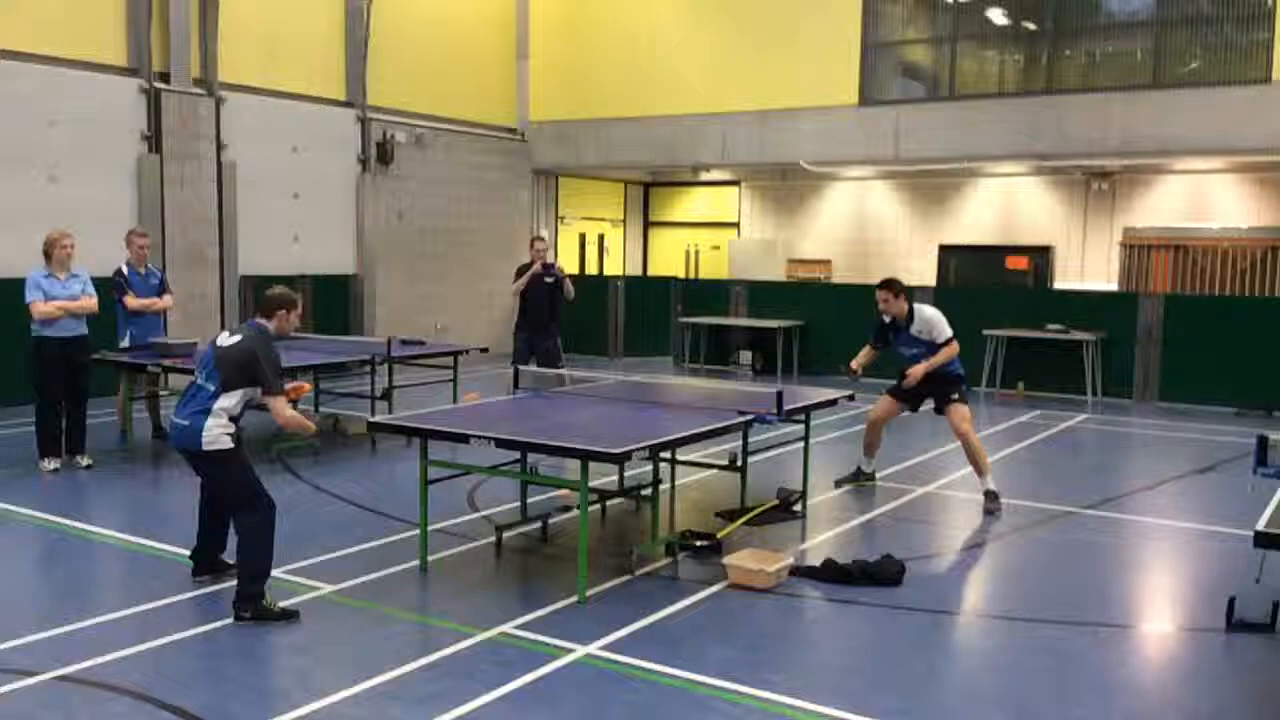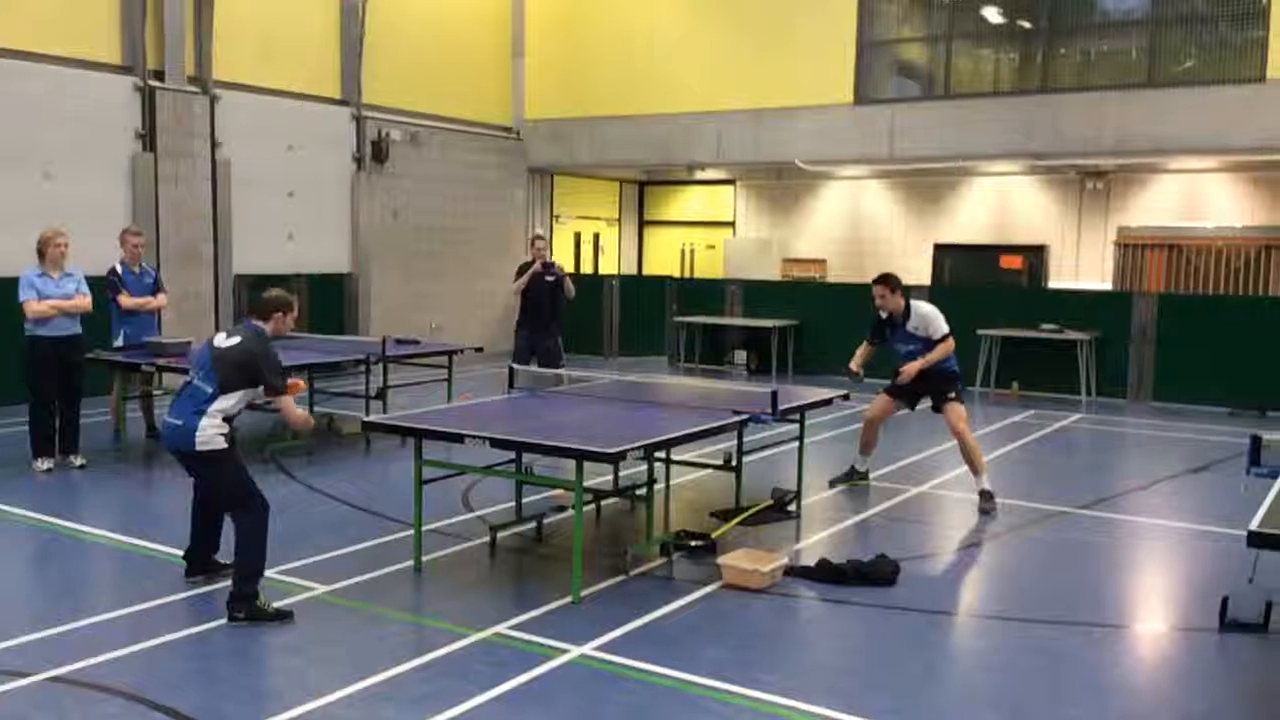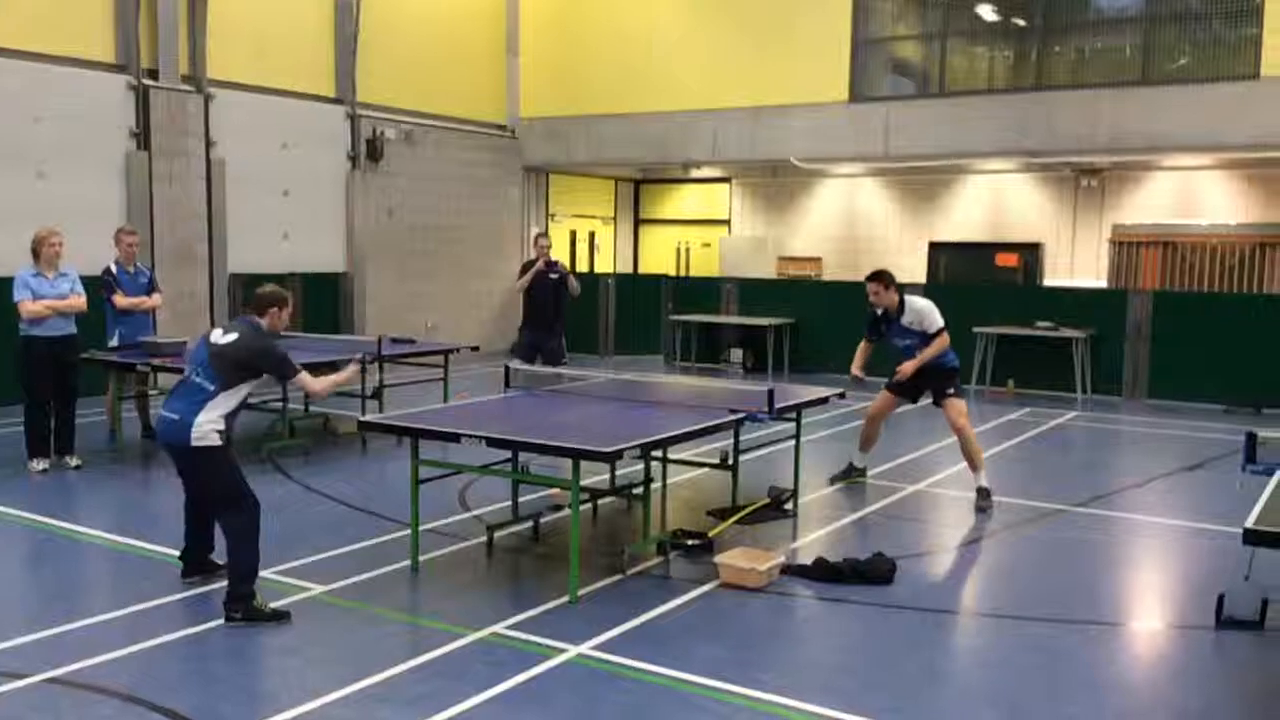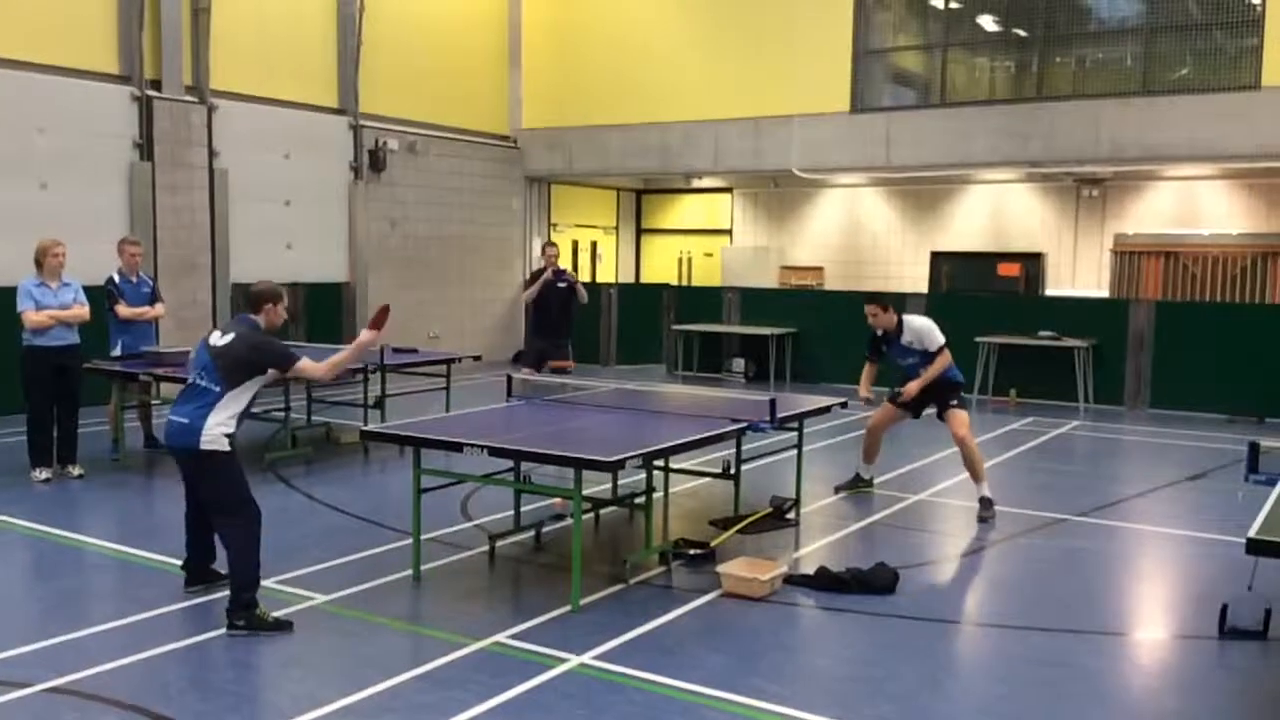
dt=0.1s
person 1, frame 1
left shoulder: (231, 335)
right shoulder: (262, 349)
right elbow: (282, 417)
left wrist: (275, 391)
right wrist: (308, 427)
left hip: (183, 428)
right hip: (208, 436)
left knee: (218, 490)
right knee: (257, 509)
left ankle: (206, 562)
right ankle: (250, 602)
person 1, frame 2
left shoulder: (227, 336)
right shoulder: (260, 351)
right elbow: (292, 415)
left wrist: (270, 391)
right wrist: (310, 421)
left hip: (175, 427)
right hip: (201, 436)
left knee: (211, 491)
right knee: (251, 509)
left ankle: (200, 562)
right ankle: (244, 602)
person 1, frame 3
left shoulder: (223, 334)
right shoulder: (260, 347)
right elbow: (314, 388)
right wrist: (346, 376)
left hip: (170, 424)
right hip: (197, 434)
left knee: (201, 495)
right knee: (241, 509)
left ankle: (195, 563)
right ankle: (240, 602)
person 1, frame 4
left shoulder: (221, 333)
right shoulder: (259, 343)
right elbow: (318, 371)
left wrist: (263, 375)
right wrist: (359, 345)
left hip: (178, 428)
right hip: (205, 437)
left knee: (202, 503)
right knee: (242, 517)
left ankle: (197, 572)
right ankle: (243, 612)
person 2, frame 1
left shoulder: (82, 277)
right shoulder: (35, 278)
left elbow: (93, 306)
right elbow: (39, 313)
left wrist: (59, 304)
right wrist: (77, 307)
left hip: (78, 343)
right hip: (47, 345)
left knee: (78, 399)
right knee: (49, 401)
left ankle: (77, 452)
right ankle: (49, 455)
person 2, frame 2
left shoulder: (76, 276)
right shoulder: (29, 278)
left elbow: (87, 305)
right elbow: (32, 311)
left wrist: (53, 303)
right wrist: (70, 306)
left hip: (72, 342)
right hip: (41, 344)
left knee: (71, 398)
right knee: (42, 400)
left ankle: (70, 451)
right ankle: (42, 455)
person 2, frame 3
left shoulder: (71, 276)
right shoulder: (24, 277)
left elbow: (81, 305)
right elbow: (28, 312)
left wrist: (48, 303)
right wrist: (65, 306)
left hip: (67, 343)
right hip: (35, 345)
left knee: (67, 399)
right knee: (37, 400)
left ankle: (66, 452)
right ankle: (38, 455)
person 2, frame 4
left shoulder: (74, 286)
right shoulder: (27, 287)
left elbow: (84, 315)
right elbow: (31, 321)
left wrist: (51, 313)
right wrist: (68, 316)
left hip: (69, 352)
right hip: (38, 354)
left knee: (69, 409)
right knee: (40, 410)
left ankle: (68, 461)
right ankle: (40, 464)
person 3, frame 1
left shoulder: (929, 316)
right shoulder: (886, 323)
left elbow: (953, 348)
right elbow: (871, 349)
left wrist: (924, 367)
right wrist: (858, 362)
left hip: (945, 376)
right hip: (914, 375)
left knee: (963, 430)
right knee: (874, 419)
left ankle: (990, 490)
right ankle: (865, 471)
person 3, frame 2
left shoulder: (925, 312)
right shoulder: (883, 319)
left elbow: (948, 345)
right elbow: (869, 345)
left wrist: (919, 364)
right wrist: (856, 362)
left hip: (942, 373)
right hip: (910, 373)
left knee: (959, 428)
right knee: (871, 417)
left ankle: (985, 490)
right ankle: (859, 469)
person 3, frame 3
left shoulder: (920, 306)
right shoulder: (878, 316)
left elbow: (944, 340)
right elbow: (867, 342)
left wrist: (914, 363)
right wrist: (857, 365)
left hip: (942, 368)
right hip: (909, 369)
left knee: (959, 425)
right knee: (873, 414)
left ankle: (982, 486)
right ankle: (858, 466)
person 3, frame 4
left shoulder: (920, 326)
right shoulder: (879, 336)
left elbow: (945, 358)
right elbow: (871, 363)
left wrist: (918, 383)
right wrist: (864, 388)
left hip: (945, 382)
right hip: (912, 386)
left knee: (961, 435)
right knee: (873, 425)
left ankle: (985, 497)
right ankle: (864, 477)
person 4, frame 1
left shoulder: (157, 274)
right shoulder: (121, 274)
left elbow: (168, 303)
right elbow: (130, 304)
left wrist: (141, 303)
right wrist: (154, 300)
left hip: (155, 340)
right hip: (132, 341)
left knee: (153, 387)
right knee: (127, 388)
left ankle: (157, 428)
right ankle: (125, 432)
person 4, frame 2
left shoulder: (151, 273)
right shoulder: (115, 273)
left elbow: (162, 302)
right elbow: (124, 303)
left wrist: (135, 302)
right wrist: (148, 300)
left hip: (149, 339)
right hip: (125, 340)
left knee: (147, 386)
right knee: (120, 387)
left ankle: (151, 427)
right ankle: (118, 431)
person 4, frame 3
left shoulder: (146, 272)
right shoulder: (110, 272)
left elbow: (156, 301)
right elbow: (119, 303)
left wrist: (130, 302)
right wrist: (142, 299)
left hip: (145, 338)
right hip: (120, 339)
left knee: (142, 386)
right knee: (116, 387)
left ankle: (147, 427)
person 4, frame 4
left shoulder: (149, 282)
right shoulder: (113, 283)
left elbow: (159, 311)
right elbow: (122, 313)
left wrist: (133, 312)
right wrist: (145, 309)
left hip: (147, 349)
right hip: (123, 350)
left knee: (145, 396)
right knee: (118, 397)
left ankle: (149, 438)
right ankle: (116, 443)
